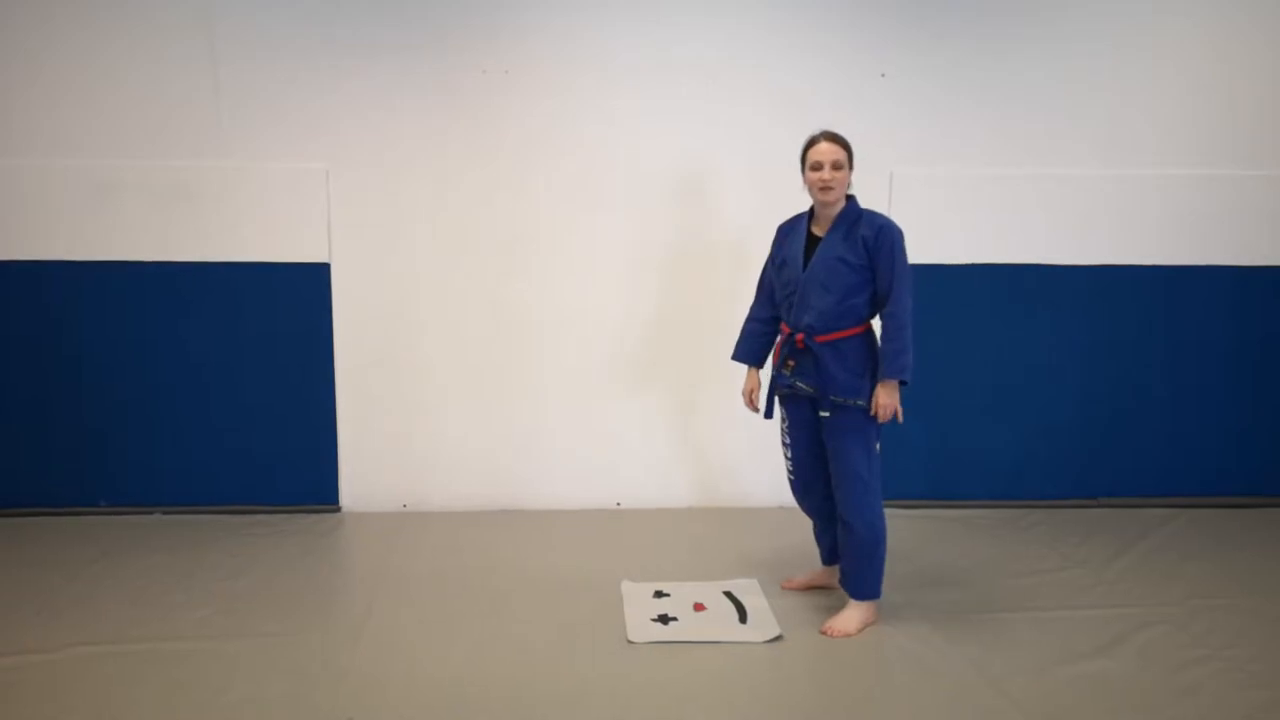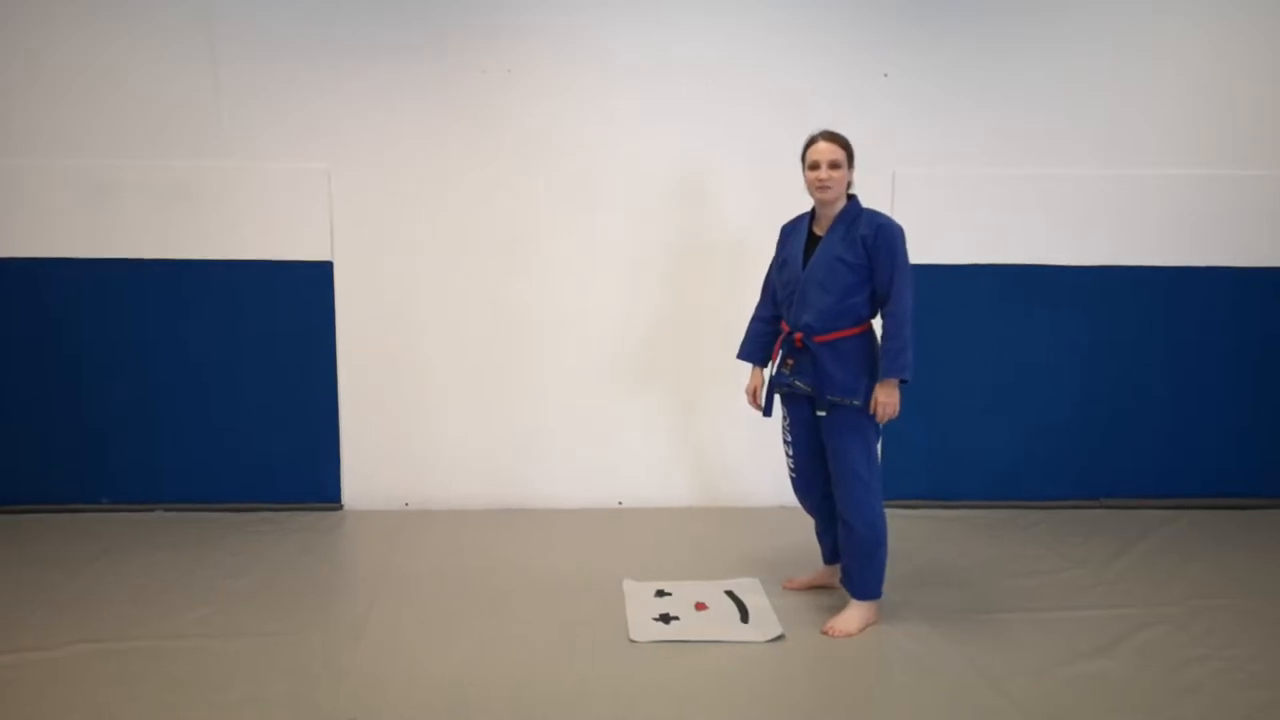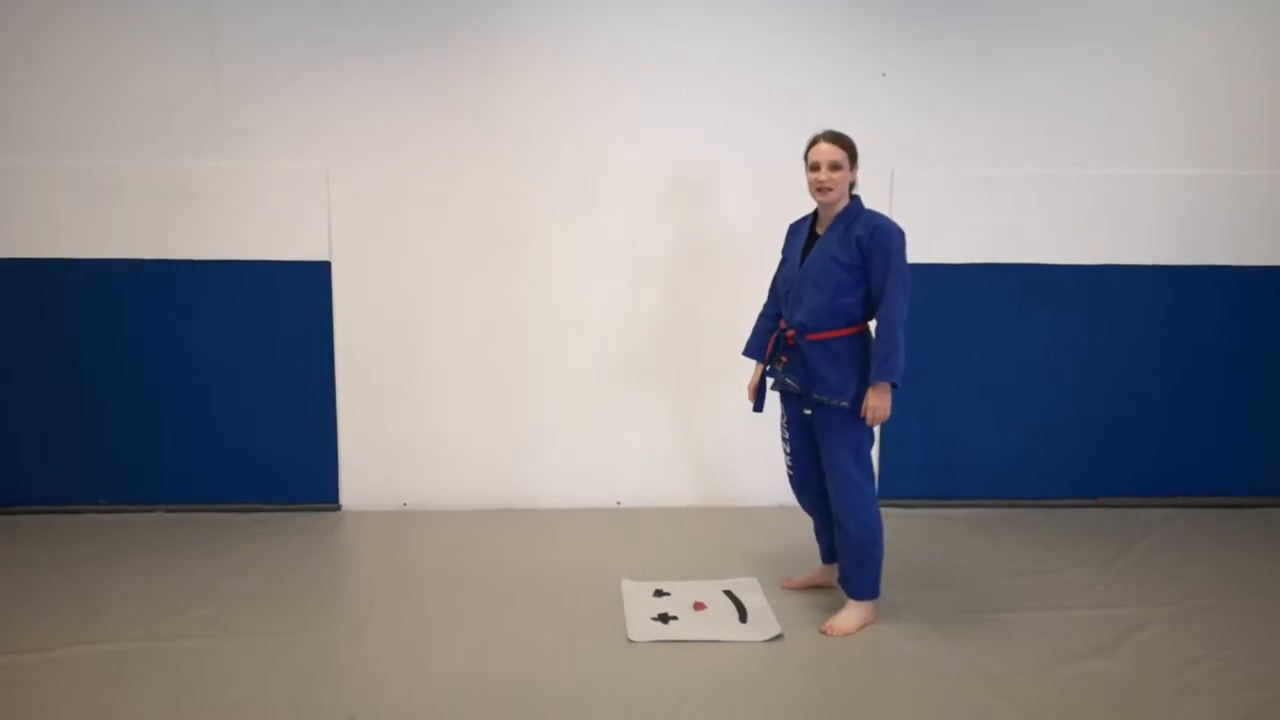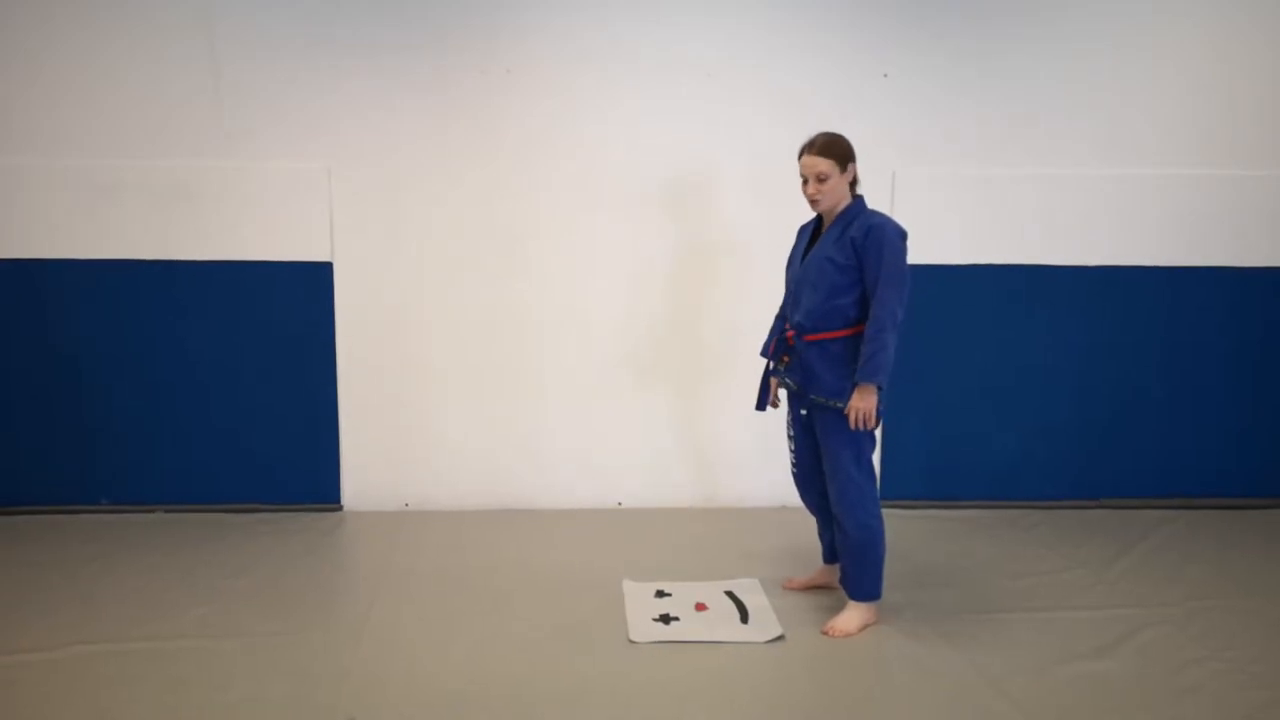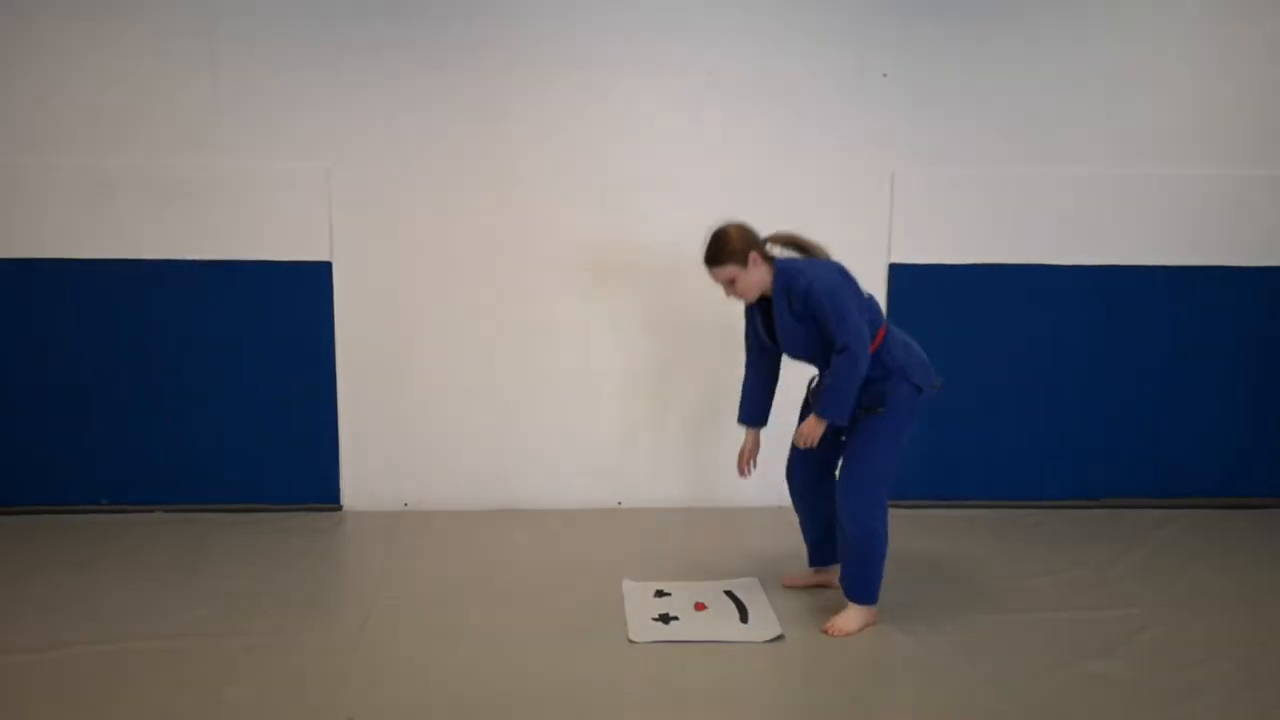
dt=0.5s
person 1, frame 1
left shoulder: (877, 232)
right shoulder: (789, 233)
left elbow: (897, 311)
right elbow: (766, 303)
left wrist: (890, 380)
right wrist: (753, 366)
left hip: (849, 374)
right hip: (797, 372)
left knee: (855, 486)
right knee: (809, 481)
left ankle: (864, 599)
right ankle: (833, 566)
person 1, frame 2
left shoulder: (878, 231)
right shoulder: (792, 232)
left elbow: (897, 310)
right elbow: (770, 302)
left wrist: (890, 378)
right wrist: (758, 365)
left hip: (849, 374)
right hip: (798, 371)
left knee: (854, 486)
right knee: (810, 480)
left ankle: (865, 599)
right ankle: (834, 565)
person 1, frame 3
left shoulder: (876, 232)
right shoulder: (798, 231)
left elbow: (891, 313)
right elbow: (776, 300)
left wrist: (882, 383)
right wrist: (761, 362)
left hip: (842, 375)
right hip: (797, 371)
left knee: (848, 484)
right knee: (808, 479)
left ankle: (862, 598)
right ankle: (832, 565)
person 1, frame 4
left shoulder: (877, 232)
right shoulder: (810, 232)
left elbow: (886, 314)
left wrist: (868, 384)
right wrist: (777, 364)
left hip: (844, 378)
right hip: (806, 374)
left knee: (849, 487)
right knee: (812, 480)
left ankle: (864, 602)
right ankle: (836, 567)
person 1, frame 5
left shoulder: (815, 282)
right shoulder: (761, 302)
left elbow: (852, 352)
right elbow: (761, 367)
left wrist: (820, 417)
right wrist: (752, 433)
left hip: (892, 380)
right hip: (839, 391)
left knee: (858, 488)
right knee: (803, 470)
left ankle: (863, 602)
right ankle: (827, 566)
